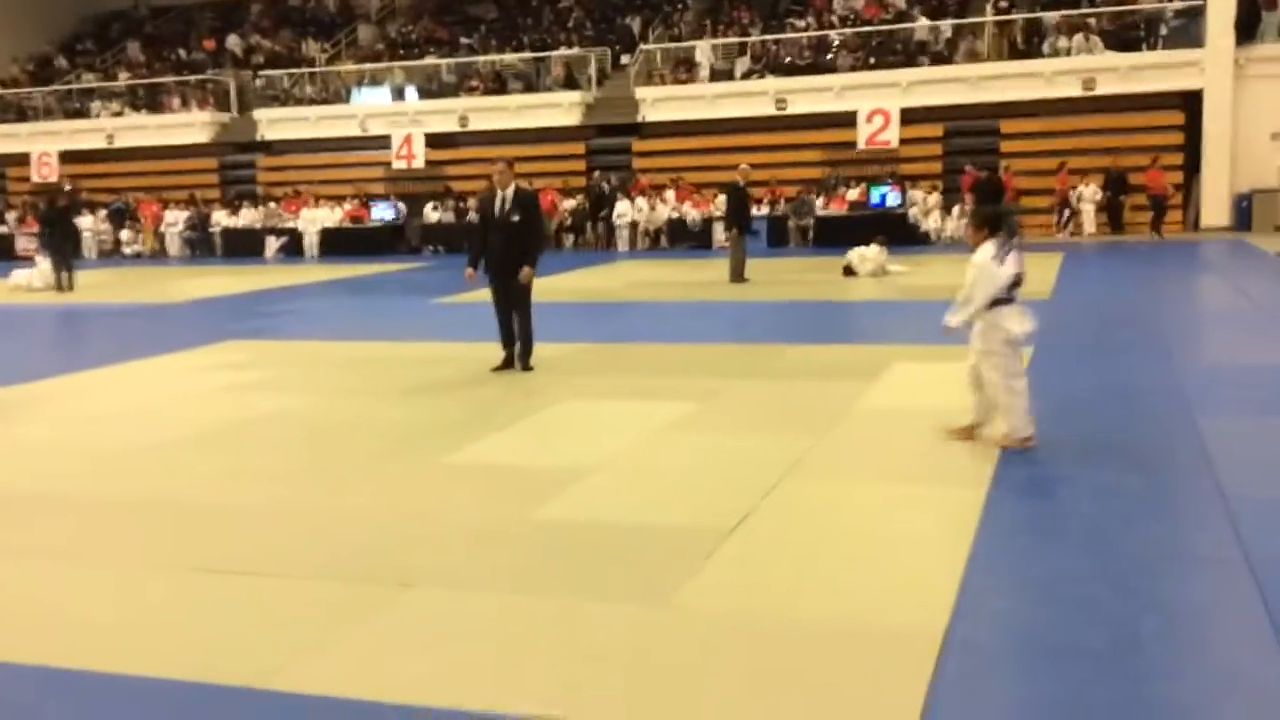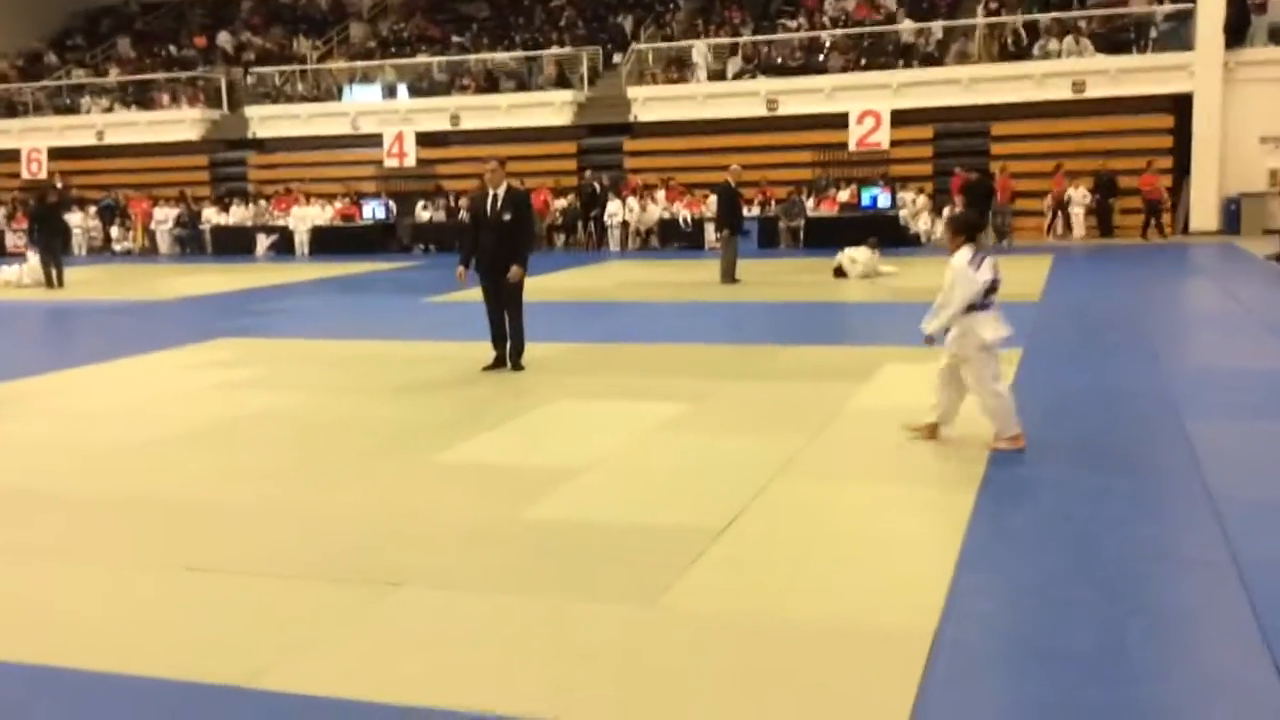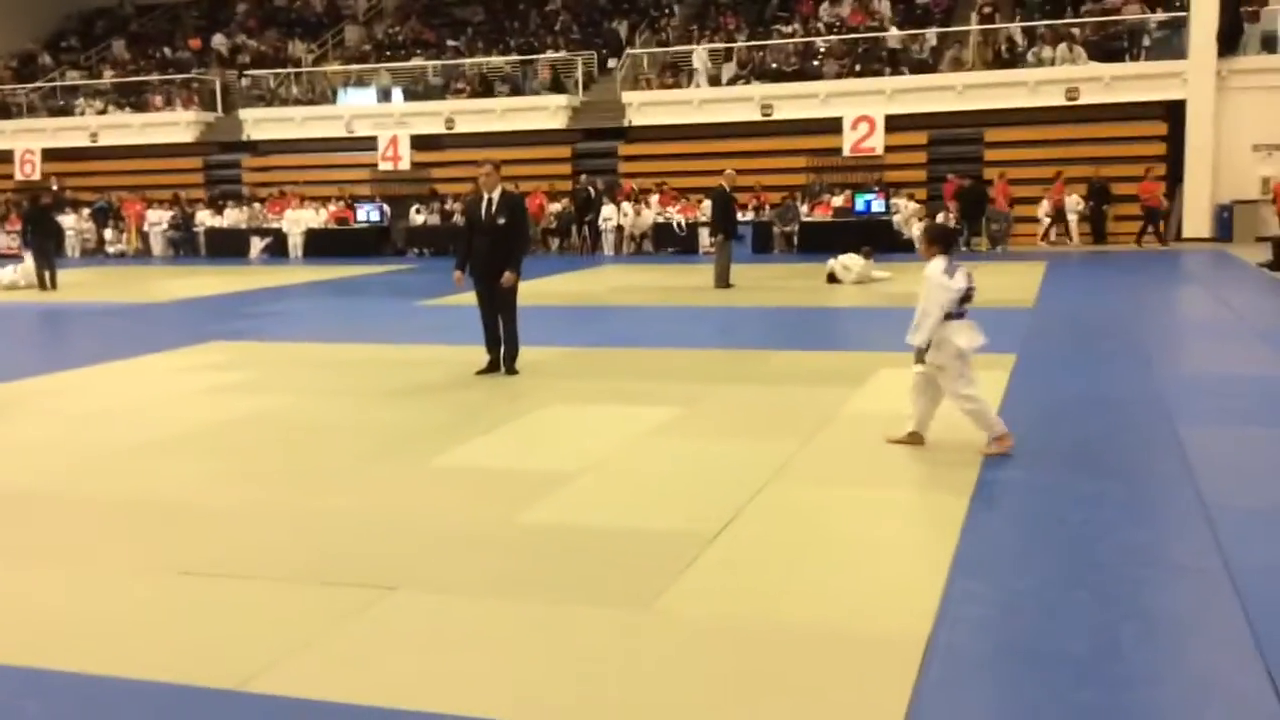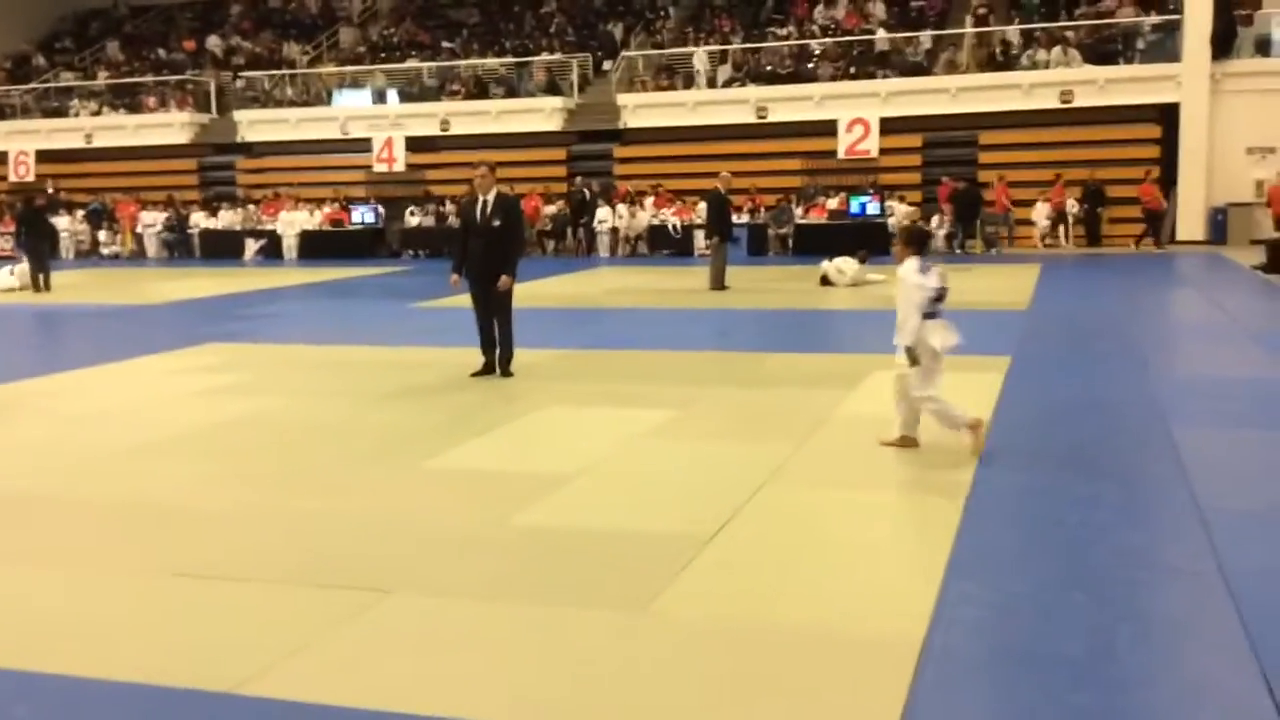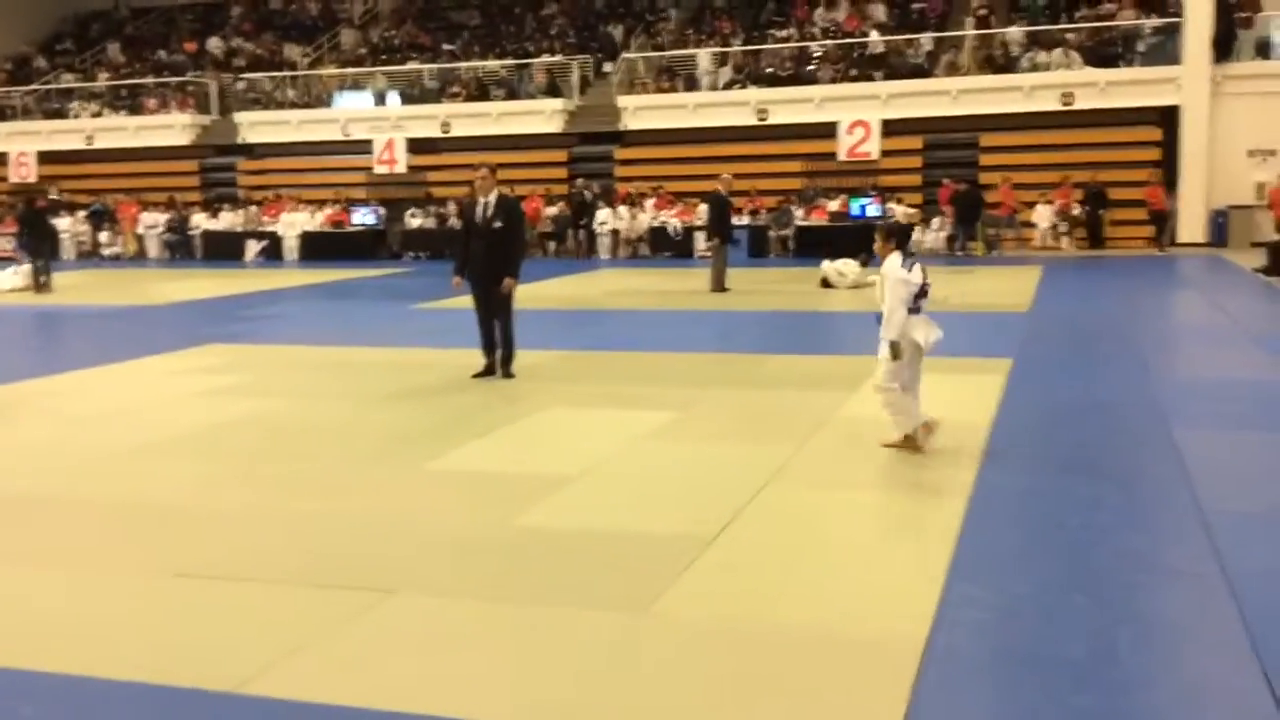
dt=0.1s
person 1, frame 1
left shoulder: (984, 259)
right shoulder: (1007, 251)
left elbow: (974, 296)
left wrist: (954, 320)
left hip: (998, 324)
right hip: (997, 321)
left knee: (1005, 380)
right knee: (979, 373)
left ankle: (1022, 435)
right ankle: (976, 423)
person 1, frame 2
left shoulder: (961, 264)
right shoulder: (981, 258)
left elbow: (951, 302)
left wrist: (932, 329)
left hip: (973, 330)
right hip: (973, 326)
left knee: (986, 384)
right knee: (948, 375)
left ankle: (1012, 435)
right ankle: (934, 424)
person 1, frame 3
left shoulder: (934, 273)
right shoulder: (954, 269)
left elbow: (929, 312)
left wrist: (918, 344)
left hip: (946, 338)
right hip: (949, 334)
left knee: (961, 390)
right knee: (922, 382)
left ankle: (1000, 435)
right ankle: (916, 432)
person 1, frame 4
left shoulder: (908, 273)
right shoulder: (927, 270)
left elbow: (909, 312)
left wrist: (908, 345)
left hip: (922, 338)
right hip: (929, 333)
left knee: (921, 392)
right knee: (904, 385)
left ankle: (970, 424)
right ankle: (907, 434)
person 1, frame 5
left shoulder: (893, 268)
right shoulder: (908, 264)
left elbow: (895, 308)
left wrist: (892, 340)
left hip: (903, 334)
right hip: (913, 330)
left knee: (886, 384)
right knee: (905, 385)
left ankle: (920, 426)
right ankle: (910, 435)
person 2, frame 1
left shoulder: (528, 198)
right shoulder: (486, 201)
left elbow: (537, 235)
right elbow: (481, 235)
left wrist: (531, 264)
right wrist: (472, 263)
left hip: (520, 267)
right hip: (495, 266)
left knee: (522, 312)
right knee: (502, 314)
left ankle: (524, 357)
right ankle: (509, 356)
person 2, frame 2
left shoulder: (519, 197)
right shoulder: (478, 200)
left elbow: (527, 234)
right elbow: (472, 234)
left wrist: (520, 263)
right wrist: (464, 262)
left hip: (511, 266)
right hip: (487, 266)
left knee: (513, 312)
right knee: (493, 313)
left ankle: (515, 357)
right ankle: (500, 355)
person 2, frame 3
left shoulder: (514, 201)
right shoulder: (472, 204)
left elbow: (521, 238)
right elbow: (466, 238)
left wrist: (513, 268)
right wrist: (460, 266)
left hip: (505, 271)
right hip: (481, 270)
left knee: (507, 316)
right knee: (487, 317)
left ankle: (509, 361)
right ankle: (494, 359)
person 2, frame 4
left shoulder: (509, 203)
right shoulder: (468, 206)
left elbow: (517, 241)
right elbow: (462, 240)
left wrist: (509, 272)
right wrist: (457, 270)
left hip: (500, 274)
right hip: (476, 272)
left knee: (503, 318)
right knee: (483, 319)
left ankle: (504, 363)
right ankle: (489, 361)
person 2, frame 5
left shoulder: (510, 205)
right shoulder: (469, 207)
left elbow: (517, 242)
right elbow: (464, 242)
left wrist: (512, 274)
right wrist: (459, 271)
left hip: (501, 274)
right hip: (477, 273)
left knee: (503, 319)
right knee: (484, 320)
left ankle: (506, 364)
right ankle: (490, 363)
